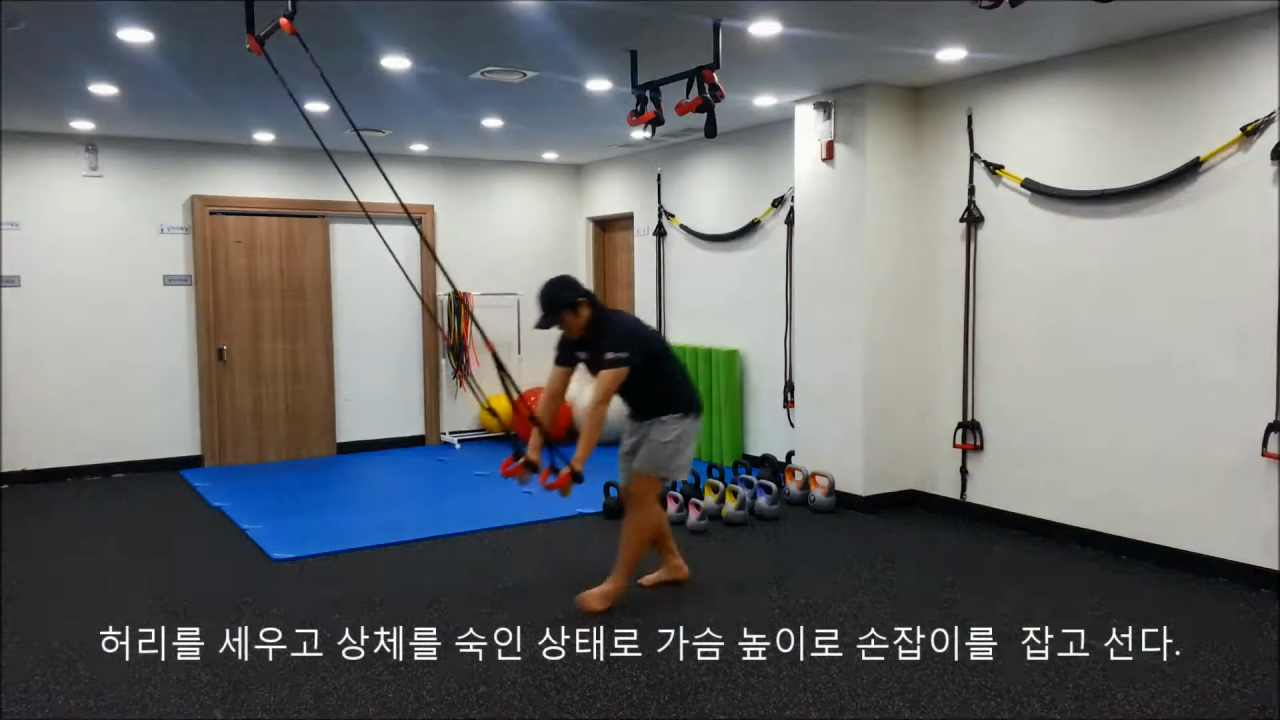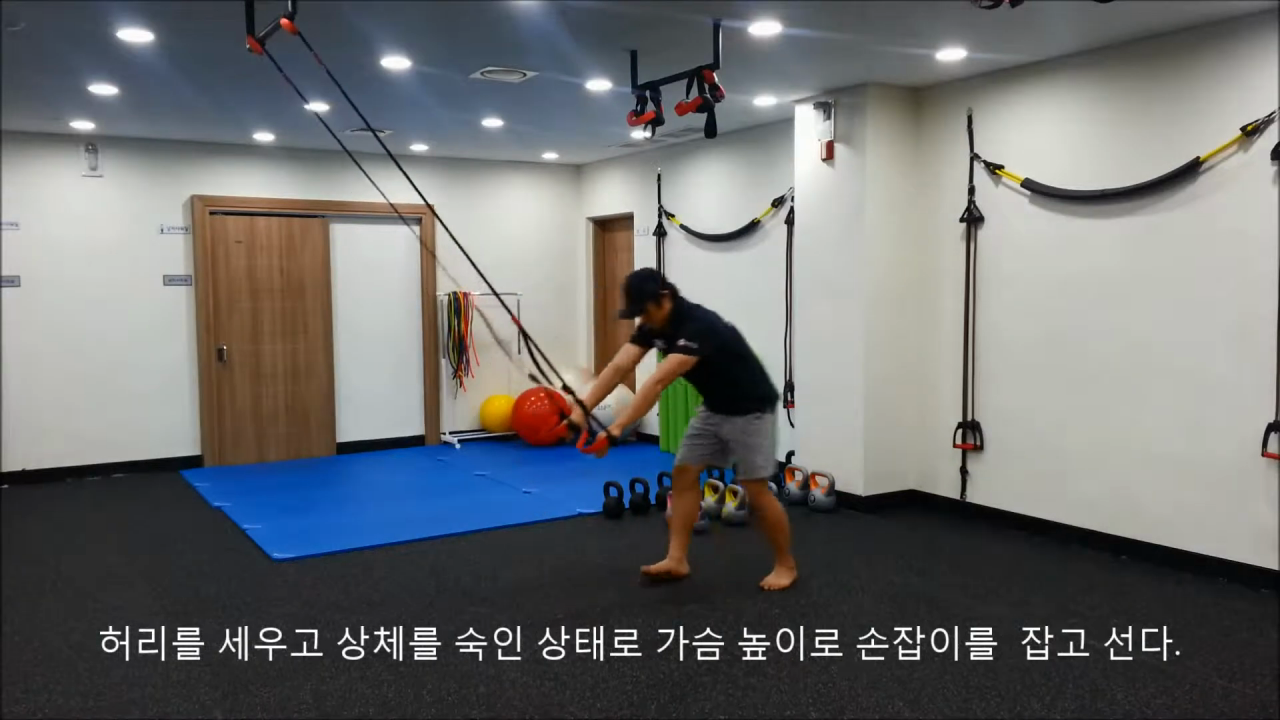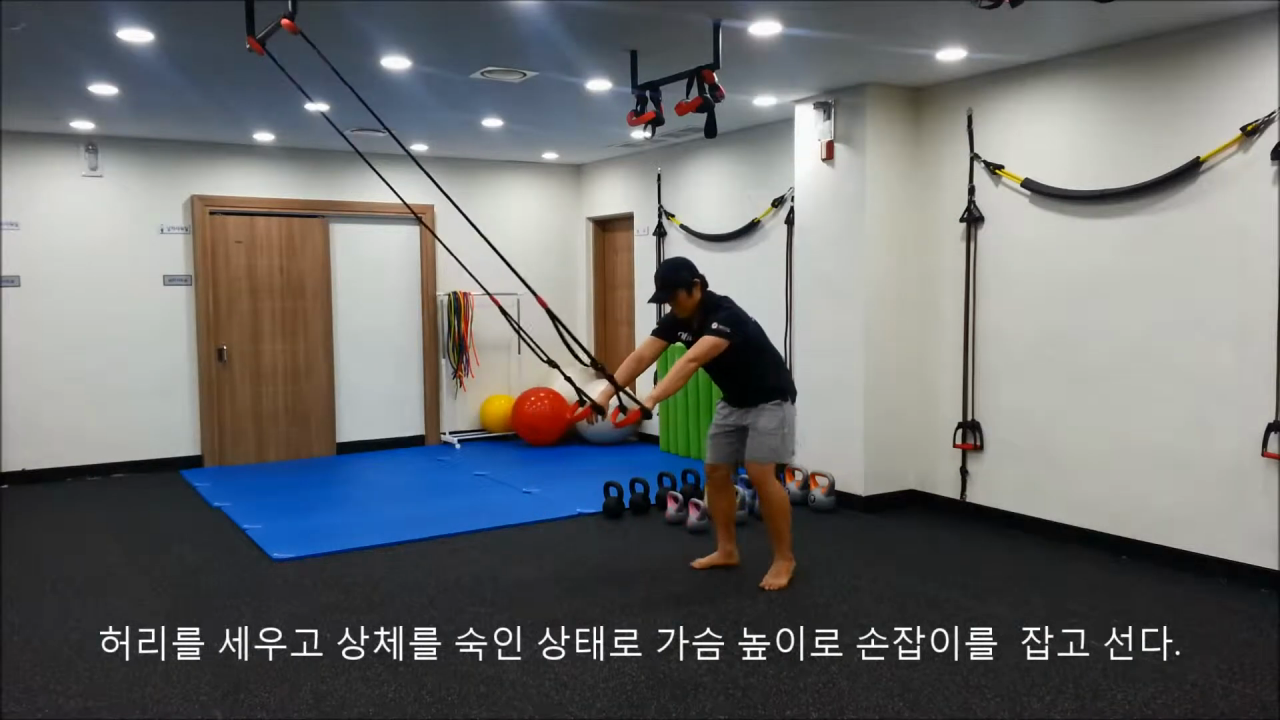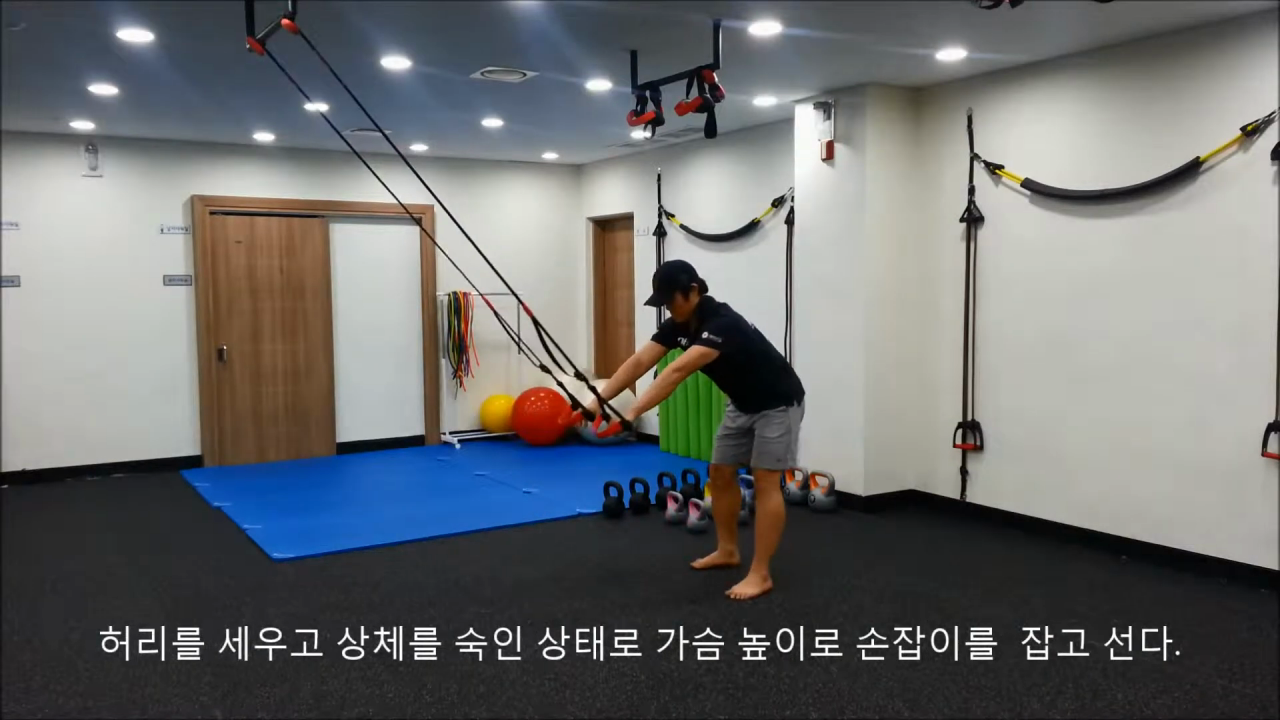
dt=0.5s
person 1, frame 1
left shoulder: (622, 332)
right shoulder: (574, 339)
left elbow: (599, 402)
right elbow: (552, 393)
left wrist: (578, 462)
right wrist: (534, 448)
left hip: (674, 414)
right hip: (641, 414)
left knee: (641, 492)
right knee: (635, 495)
left ankle: (616, 584)
right ankle: (673, 564)
person 1, frame 2
left shoulder: (699, 326)
right shoulder: (654, 326)
left elbow: (658, 382)
right elbow: (619, 367)
left wrist: (617, 428)
right wrist: (581, 409)
left hip: (750, 409)
right hip: (714, 407)
left knee: (755, 491)
right knee: (684, 473)
left ankle: (785, 564)
right ankle: (676, 559)
person 1, frame 3
left shoulder: (727, 316)
right shoulder: (677, 319)
left elbow: (691, 362)
right elbow: (641, 357)
left wrist: (651, 400)
right wrist: (606, 394)
left hip: (770, 399)
right hip: (733, 401)
left knee: (760, 474)
right knee: (716, 473)
left ankle: (784, 558)
right ankle: (726, 550)
person 1, frame 4
left shoulder: (722, 323)
right shoulder: (678, 325)
left elbow: (678, 372)
right elbow: (639, 363)
left wrist: (634, 412)
right wrist: (600, 400)
left hip: (778, 404)
right hip: (742, 404)
left knee: (765, 482)
right knee: (721, 475)
left ankle: (760, 574)
right ankle: (727, 551)
